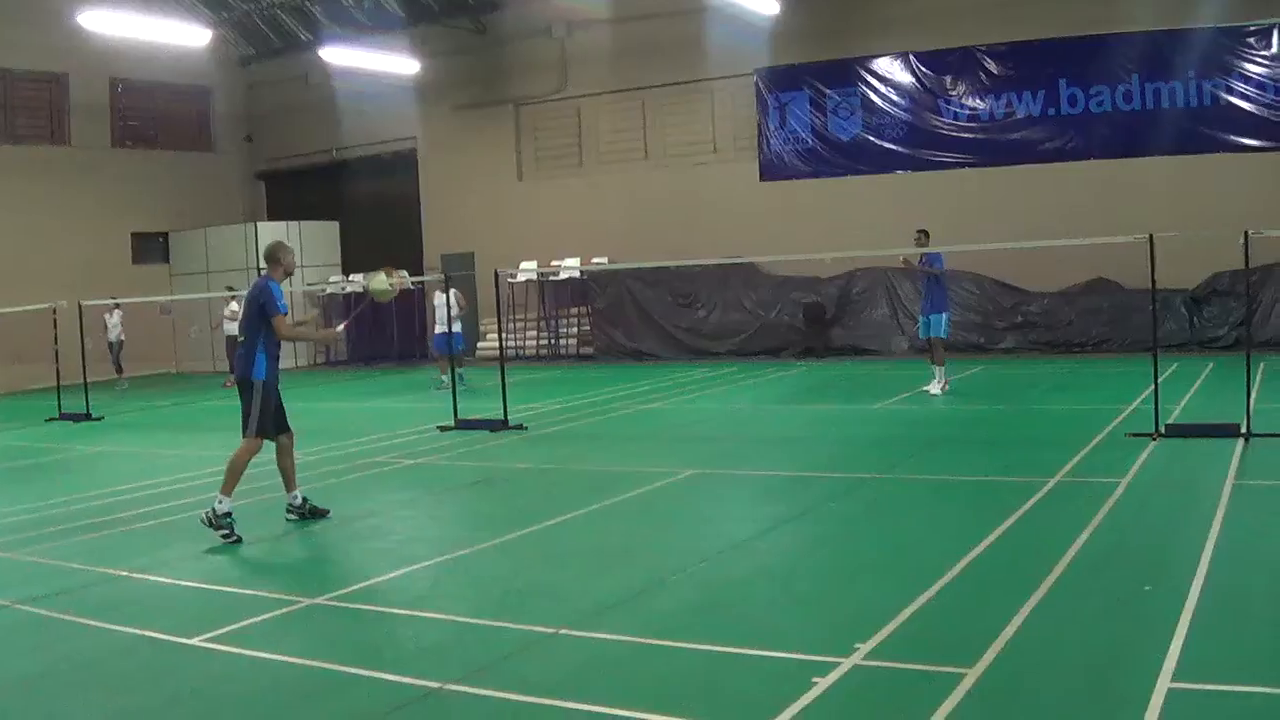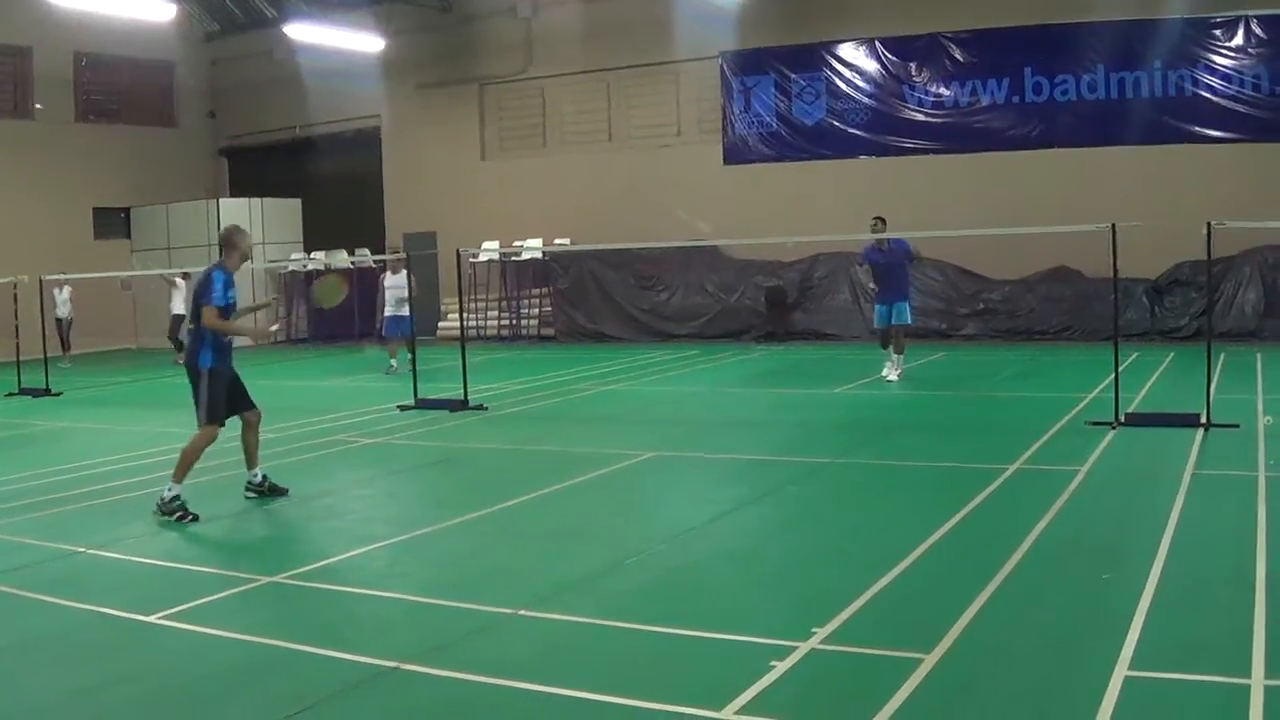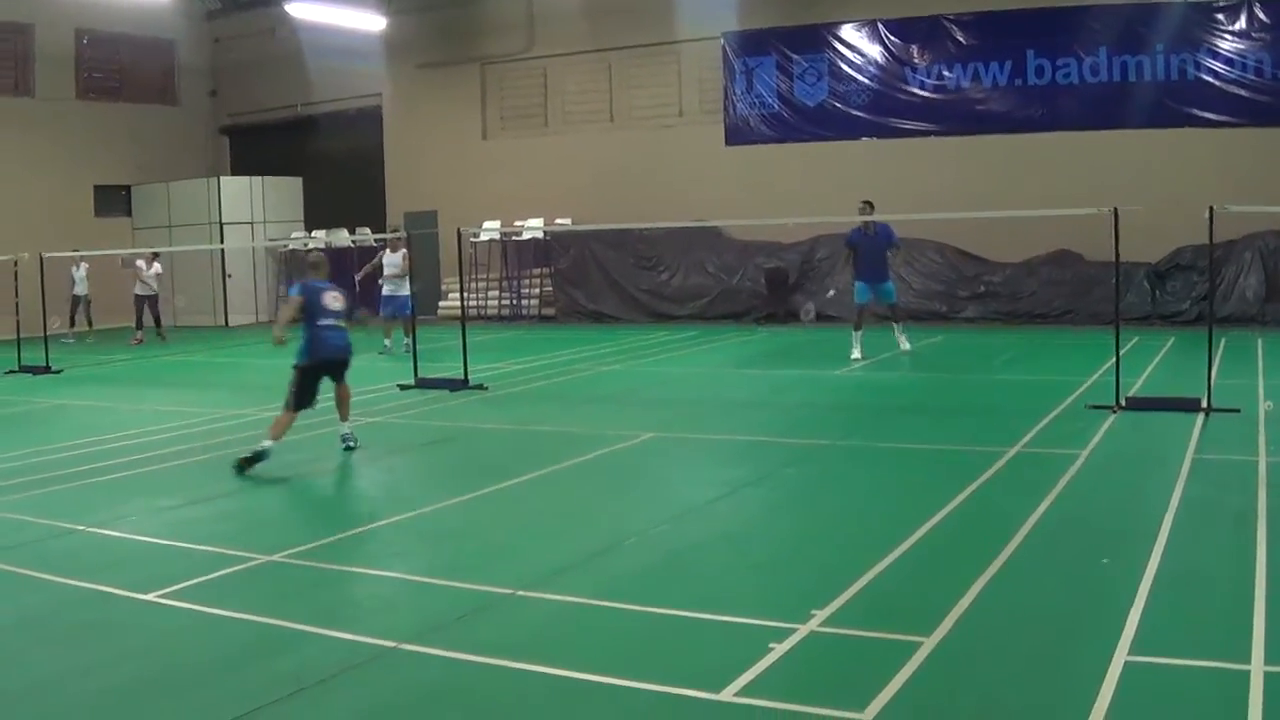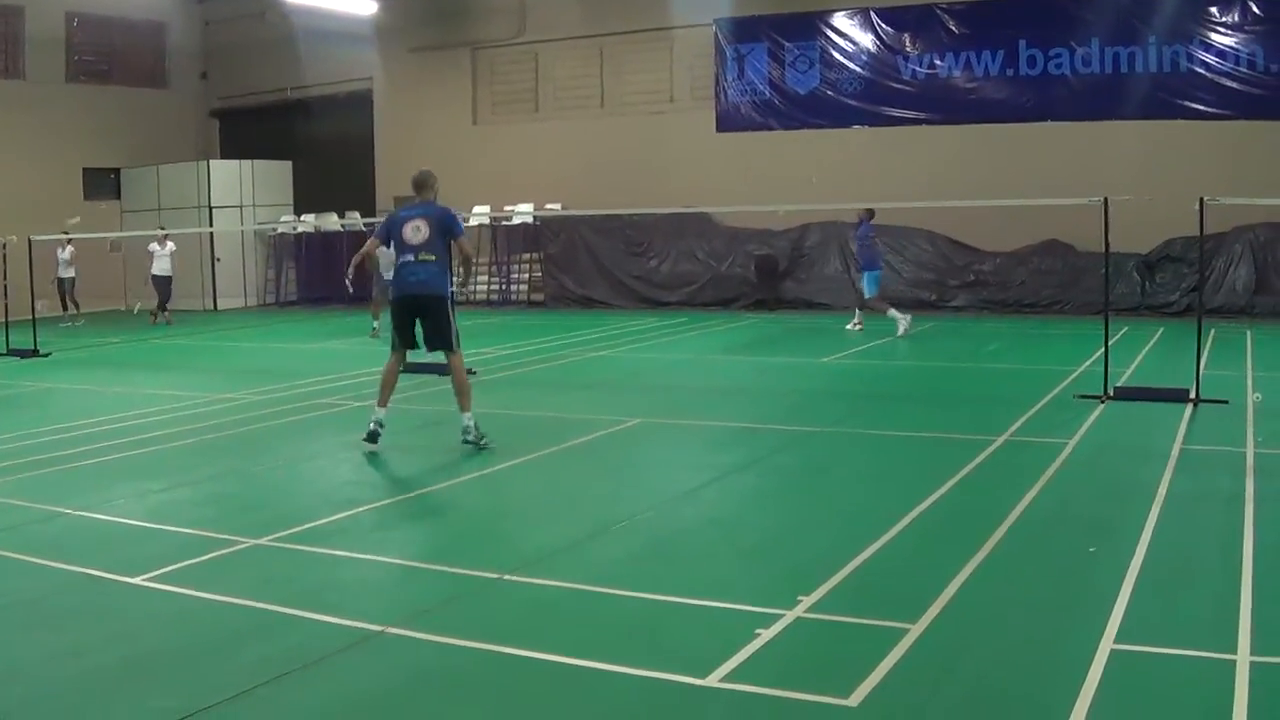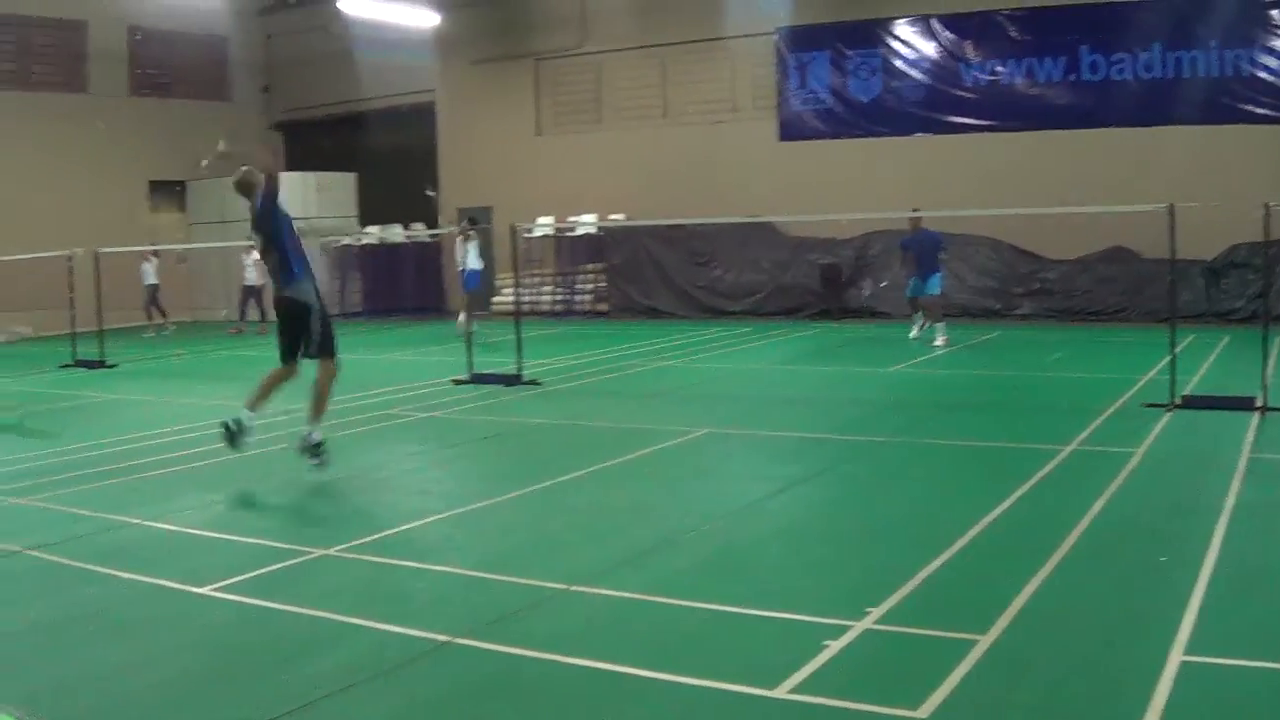
dt=1s
person 1, frame 1
left shoulder: (263, 287)
right shoulder: (269, 287)
right elbow: (282, 332)
left wrist: (303, 323)
right wrist: (319, 335)
left hip: (263, 375)
right hip: (256, 375)
left knee: (284, 437)
right knee: (253, 442)
left ankle: (295, 502)
right ankle: (219, 510)
person 1, frame 2
left shoulder: (224, 276)
right shoulder: (216, 276)
right elbow: (209, 322)
left wrist: (258, 306)
right wrist: (251, 332)
left hip: (220, 362)
right hip: (206, 363)
left knee: (251, 416)
right knee: (209, 431)
left ankle: (255, 480)
right ankle: (170, 496)
person 1, frame 3
left shoulder: (304, 286)
right shoulder: (340, 293)
left elbow: (294, 303)
right elbow: (348, 321)
left wrist: (278, 328)
left hip: (315, 353)
right hip: (342, 351)
left knee: (291, 410)
right knee: (340, 383)
left ankle: (264, 447)
right ankle: (347, 433)
person 1, frame 4
left shoulder: (395, 218)
right shoulder: (445, 214)
left elbow: (369, 250)
right elbow: (465, 252)
right wrist: (466, 277)
left hip: (402, 293)
right hip: (435, 292)
left knee: (397, 357)
right knee: (454, 356)
left ankle: (377, 421)
right ankle: (468, 426)
person 1, frame 5
left shoulder: (263, 215)
right shoulder: (264, 207)
right elbow: (271, 175)
left hip: (286, 295)
right hip: (301, 292)
left knee: (287, 369)
right knee: (328, 365)
left ankle: (243, 420)
right ankle: (313, 436)
